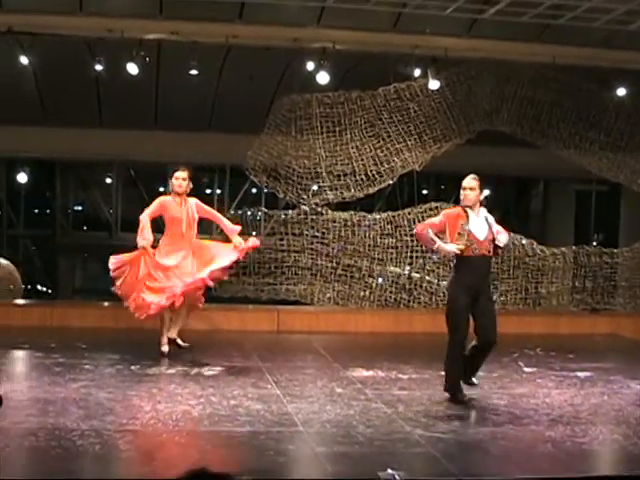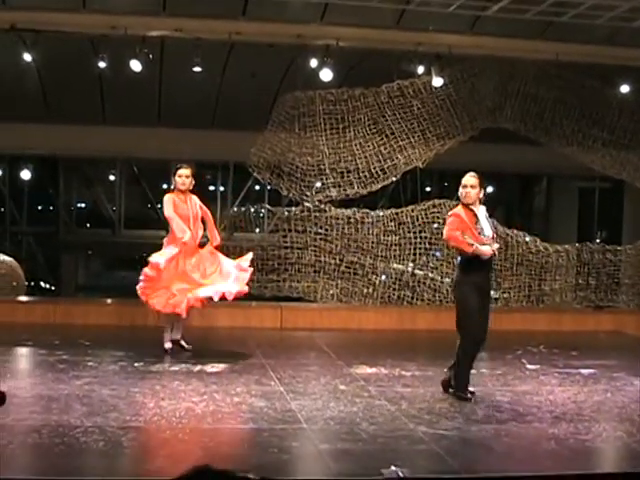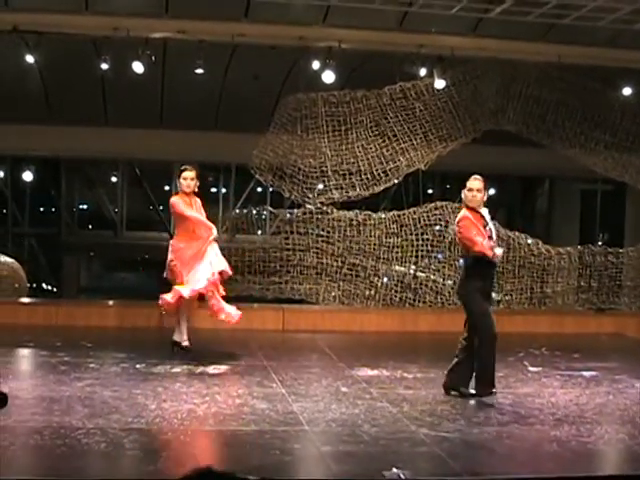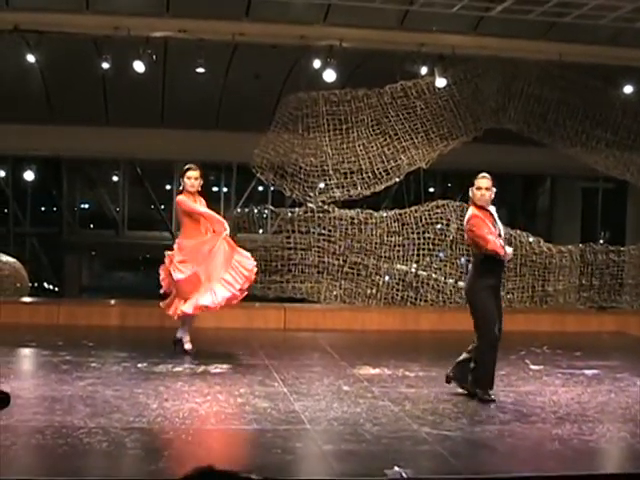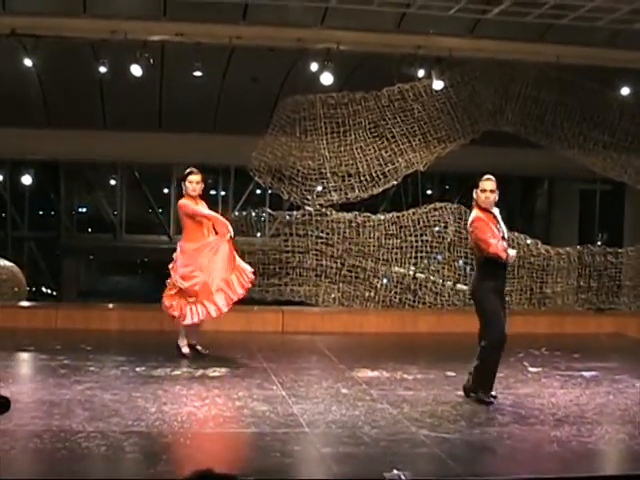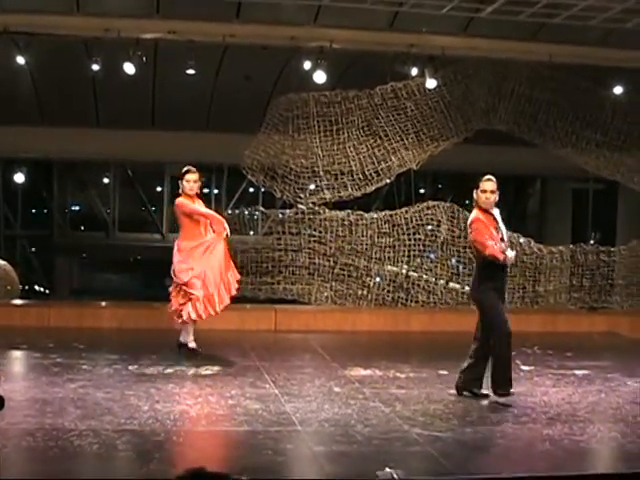
dt=0.2s
person 1, frame 1
left shoulder: (487, 218)
right shoulder: (452, 215)
left elbow: (502, 233)
right elbow: (422, 229)
left wrist: (502, 238)
right wrist: (441, 246)
left hip: (483, 285)
right hip: (461, 283)
left knee: (489, 337)
right knee: (458, 337)
left ankle: (466, 369)
right ankle: (454, 388)
person 1, frame 2
left shoulder: (483, 214)
right shoulder: (457, 215)
right elbow: (450, 237)
left wrist: (492, 246)
right wrist: (475, 248)
left hip: (484, 281)
right hip: (467, 281)
left knee: (478, 336)
right knee: (471, 334)
left ankle: (453, 378)
right ankle: (460, 385)
person 1, frame 3
left shoulder: (484, 216)
right shoulder: (465, 218)
left elbow: (491, 245)
right elbow: (475, 243)
left wrist: (496, 251)
right wrist: (492, 252)
left hip: (484, 284)
right hip: (472, 285)
left knee: (474, 336)
right knee: (487, 334)
left ankle: (455, 381)
right ankle: (484, 385)
person 1, frame 4
left shoulder: (490, 214)
right shoulder: (474, 216)
left elbow: (498, 243)
right elbow: (488, 242)
left wrist: (503, 250)
right wrist: (503, 251)
left hip: (492, 282)
right hip: (481, 283)
left knee: (488, 335)
right knee: (489, 335)
left ankle: (460, 373)
right ankle: (480, 386)
person 1, frame 5
left shoulder: (494, 216)
right shoulder: (478, 218)
left elbow: (502, 245)
right elbow: (489, 246)
left wrist: (508, 252)
right wrist: (507, 254)
left hip: (496, 284)
right hip: (485, 285)
left knee: (495, 336)
right knee: (495, 336)
left ankle: (475, 384)
right ankle: (480, 387)
person 1, frame 6
left shoulder: (494, 216)
right shoulder: (477, 219)
left elbow: (502, 246)
right elbow: (487, 248)
left wrist: (507, 253)
right wrist: (504, 256)
left hip: (496, 284)
right hip: (485, 285)
left knee: (486, 336)
right knee: (502, 332)
left ankle: (468, 382)
right ankle: (501, 384)
person 2, frame 1
left shoulder: (194, 203)
right shoulder: (164, 201)
left elbow: (215, 215)
right elbow: (146, 215)
left wrist: (233, 233)
right wrist: (146, 234)
left hip: (189, 253)
right hip: (169, 252)
left knee: (192, 296)
right knee: (169, 297)
left ankle: (173, 333)
right ankle: (164, 340)
person 2, frame 2
left shoulder: (195, 200)
right shoulder: (170, 198)
left elbow: (207, 216)
right elbow: (169, 213)
left wrist: (214, 238)
right wrist: (182, 230)
left hip: (194, 251)
right hip: (176, 250)
left knee: (195, 295)
right knee: (177, 293)
left ankle: (177, 335)
right ankle: (167, 337)
person 2, frame 3
left shoulder: (197, 201)
right shoulder: (175, 200)
left elbow: (202, 219)
right elbow: (188, 215)
left wrist: (209, 234)
right wrist: (210, 227)
left hip: (198, 250)
right hip: (182, 250)
left knee: (194, 292)
right knee: (188, 290)
left ankle: (177, 336)
right ankle: (183, 336)
person 2, frame 4
left shoulder: (201, 200)
right shoulder: (181, 200)
left elbow: (207, 223)
right elbow: (201, 212)
left wrist: (219, 231)
right wrist: (223, 223)
left hip: (203, 250)
right hip: (187, 250)
left knee: (199, 294)
right knee: (190, 294)
left ankle: (180, 335)
right ankle: (186, 338)
person 2, frame 5
left shoulder: (202, 203)
right shoulder: (183, 204)
left elbow: (209, 225)
right elbow: (207, 214)
left wrist: (222, 234)
right wrist: (227, 225)
left hip: (205, 254)
right hip: (190, 254)
left knee: (204, 297)
right knee: (191, 297)
left ankle: (192, 340)
right ankle: (182, 341)
person 2, frame 6
left shoulder: (199, 202)
right shoulder: (180, 202)
left elbow: (206, 225)
right elbow: (205, 213)
left wrist: (218, 233)
right wrist: (224, 224)
left hip: (202, 252)
right hip: (187, 252)
left knee: (202, 295)
right knee: (193, 293)
left ankle: (184, 338)
right ankle: (189, 339)
